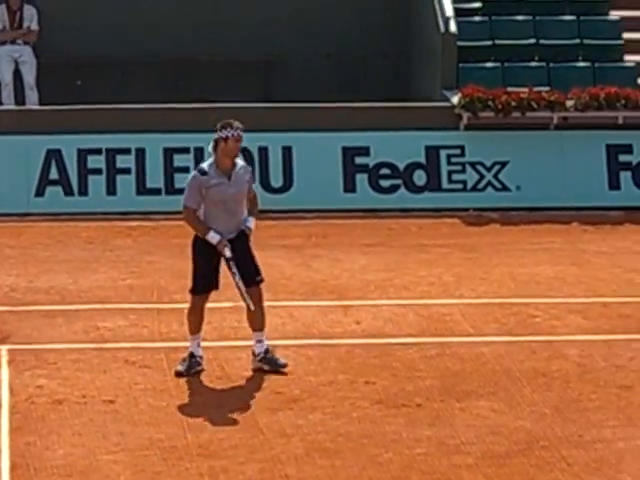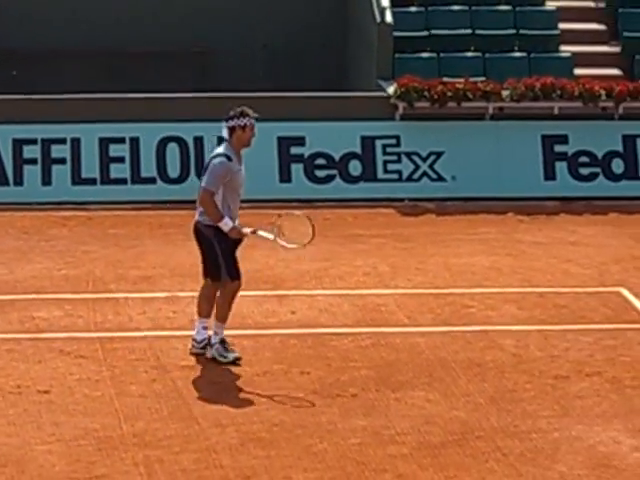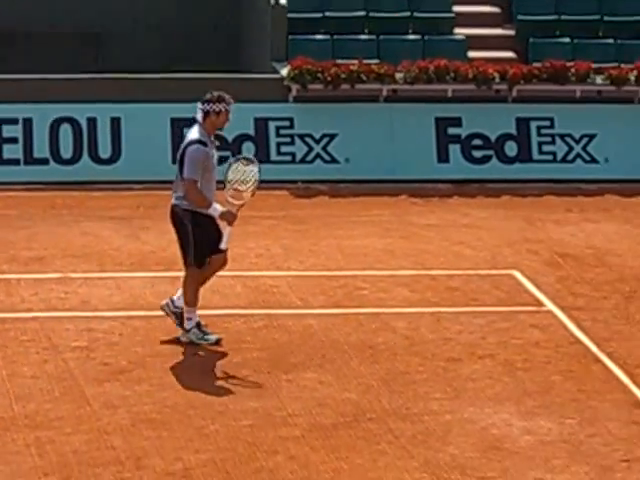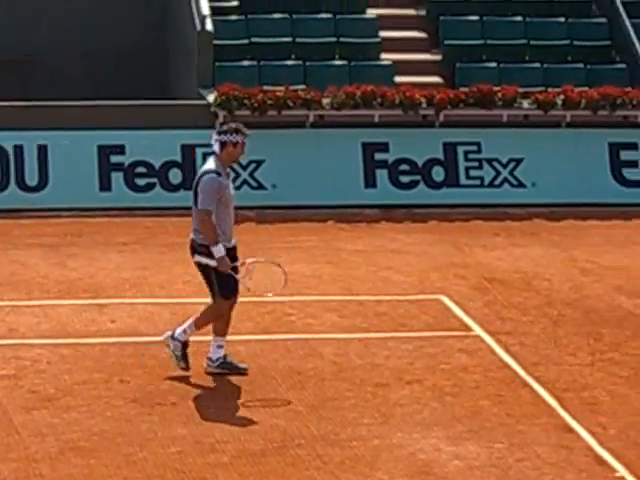
dt=0.5s
person 1, frame 1
left shoulder: (244, 169)
right shoulder: (201, 176)
left elbow: (252, 198)
right elbow: (189, 214)
left wrist: (250, 223)
right wrist: (216, 238)
left hip: (237, 239)
right hip: (207, 242)
left knee: (256, 292)
right knee: (198, 299)
left ankle: (260, 352)
right ankle: (194, 355)
person 1, frame 2
left shoulder: (235, 157)
right shoulder: (222, 161)
right elbow: (205, 199)
left wrist: (233, 226)
right wrist: (229, 226)
left hip: (222, 229)
right hip: (211, 229)
left knee: (212, 283)
right knee: (231, 283)
left ankle: (201, 338)
right ankle: (216, 341)
person 1, frame 3
left shoulder: (205, 138)
right shoulder: (197, 146)
right elbow: (190, 190)
left wrist: (214, 211)
right wrist: (219, 212)
left hip: (202, 214)
right hip: (189, 214)
left knee: (218, 260)
right knee: (196, 269)
left ankle: (177, 303)
right ankle: (190, 326)
person 1, frame 4
left shoulder: (222, 172)
right shoulder: (211, 177)
right elbow: (204, 220)
left wrist: (227, 248)
right wrist: (220, 253)
left hip: (222, 248)
right hip: (208, 250)
left knee: (229, 300)
right knee: (224, 302)
left ankle: (217, 357)
right ankle: (180, 336)
